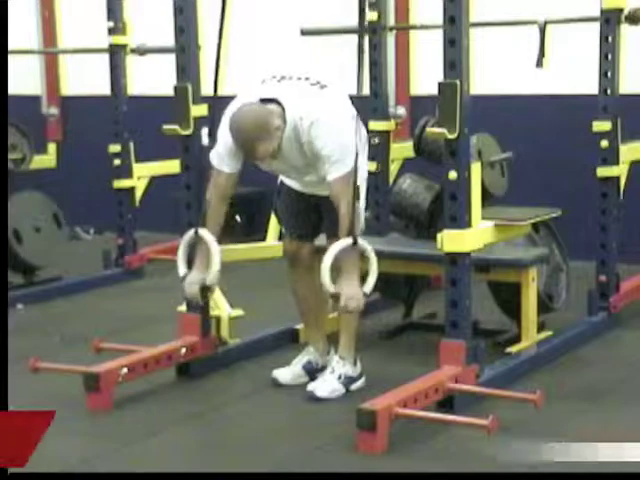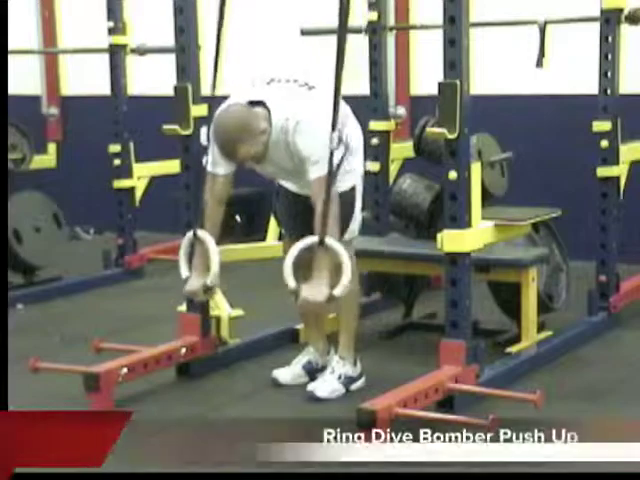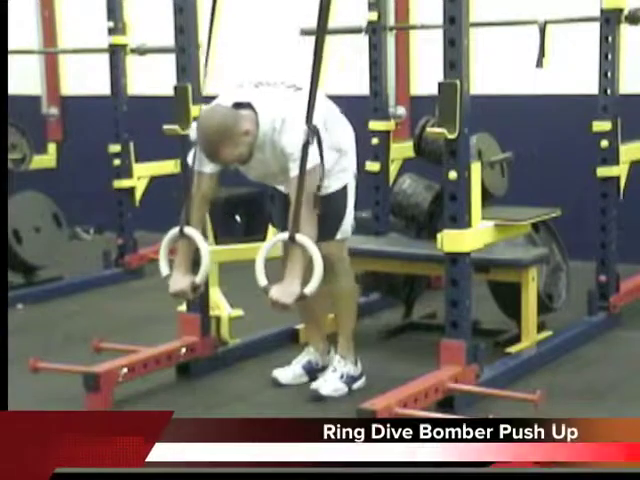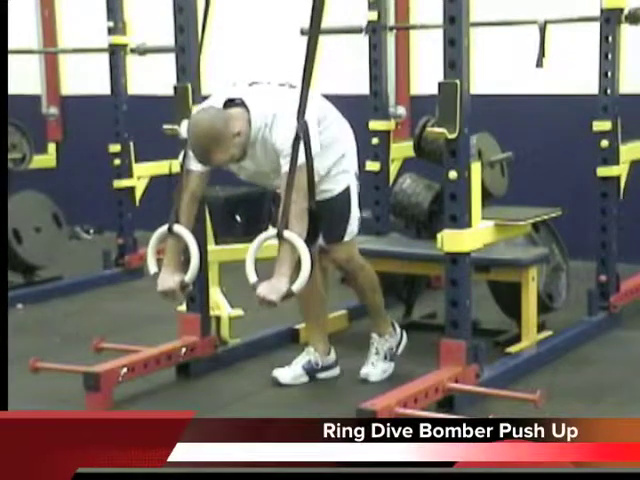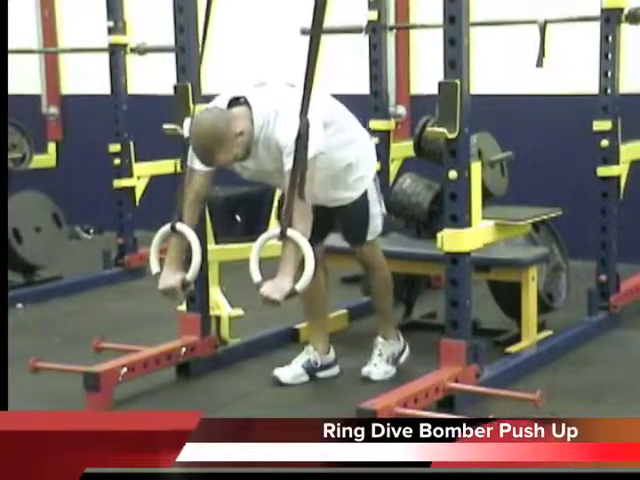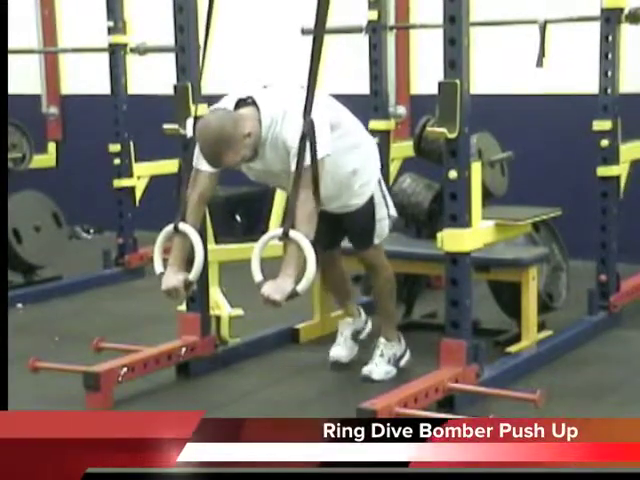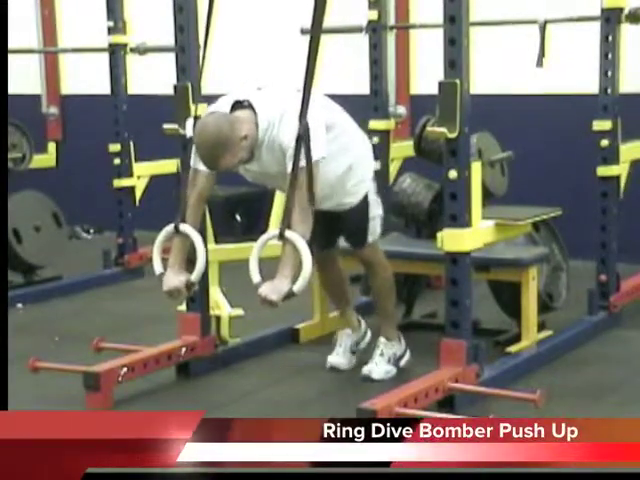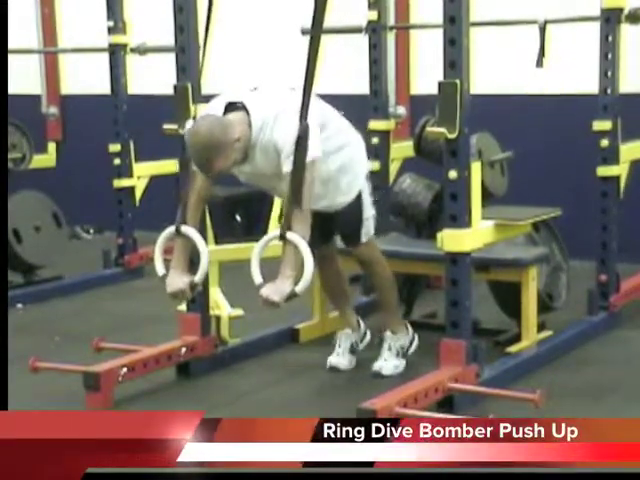
dt=0.3s
person 1, frame 1
left shoulder: (321, 123)
right shoulder: (232, 126)
left elbow: (344, 204)
right elbow: (218, 195)
left wrist: (350, 279)
right wrist: (200, 266)
left hip: (342, 169)
right hip: (295, 176)
left knee: (340, 254)
right knee: (296, 254)
left ankle: (347, 362)
right ankle: (317, 352)
person 1, frame 2
left shoulder: (307, 124)
right shoulder: (226, 128)
left elbow: (324, 204)
right elbow: (215, 198)
left wrist: (321, 280)
right wrist: (199, 270)
left hip: (338, 166)
right hip: (292, 177)
left knee: (337, 254)
right knee: (295, 255)
left ankle: (347, 362)
right ankle: (318, 352)
person 1, frame 3
left shoulder: (291, 124)
right shoulder: (213, 129)
left elbow: (305, 206)
right elbow: (200, 199)
left wrist: (291, 281)
right wrist: (182, 269)
left hip: (331, 165)
right hip: (285, 176)
left knee: (331, 254)
right knee: (299, 257)
left ankle: (346, 361)
right ankle: (320, 352)
person 1, frame 4
left shoulder: (283, 123)
right shoulder: (207, 128)
left elbow: (297, 203)
right elbow: (189, 197)
left wrist: (280, 278)
right wrist: (171, 267)
left hip: (331, 167)
right hip: (282, 178)
left knee: (341, 256)
left ankle: (386, 334)
right ankle: (320, 352)
person 1, frame 5
left shoulder: (289, 122)
right shoulder: (211, 127)
left elbow: (300, 201)
right elbow: (192, 196)
left wrist: (284, 277)
right wrist: (173, 266)
left hip: (348, 169)
right hip: (302, 181)
left knee: (366, 253)
right knee: (306, 256)
left ankle: (390, 340)
right ankle: (318, 353)
person 1, frame 6
left shoulder: (297, 122)
right shoulder: (218, 127)
left elbow: (306, 200)
right elbow: (196, 196)
left wrist: (287, 277)
right wrist: (175, 267)
left hip: (354, 174)
right hip: (313, 186)
left knee: (370, 256)
right knee: (322, 256)
left ankle: (392, 342)
right ankle: (354, 318)
person 1, frame 7
left shoulder: (292, 124)
right shoulder: (213, 128)
left elbow: (301, 203)
right elbow: (195, 197)
left wrist: (283, 278)
right wrist: (175, 267)
left hip: (347, 172)
right hip: (306, 185)
left knee: (367, 254)
right knee: (322, 256)
left ankle: (392, 342)
right ankle: (353, 328)
person 1, frame 8
left shoulder: (286, 125)
right shoulder: (208, 129)
left elbow: (300, 202)
right elbow: (194, 198)
left wrist: (285, 278)
right wrist: (178, 268)
left hip: (341, 171)
right hip: (298, 183)
left knee: (363, 251)
right knee: (321, 254)
left ankle: (398, 334)
right ankle: (352, 329)
